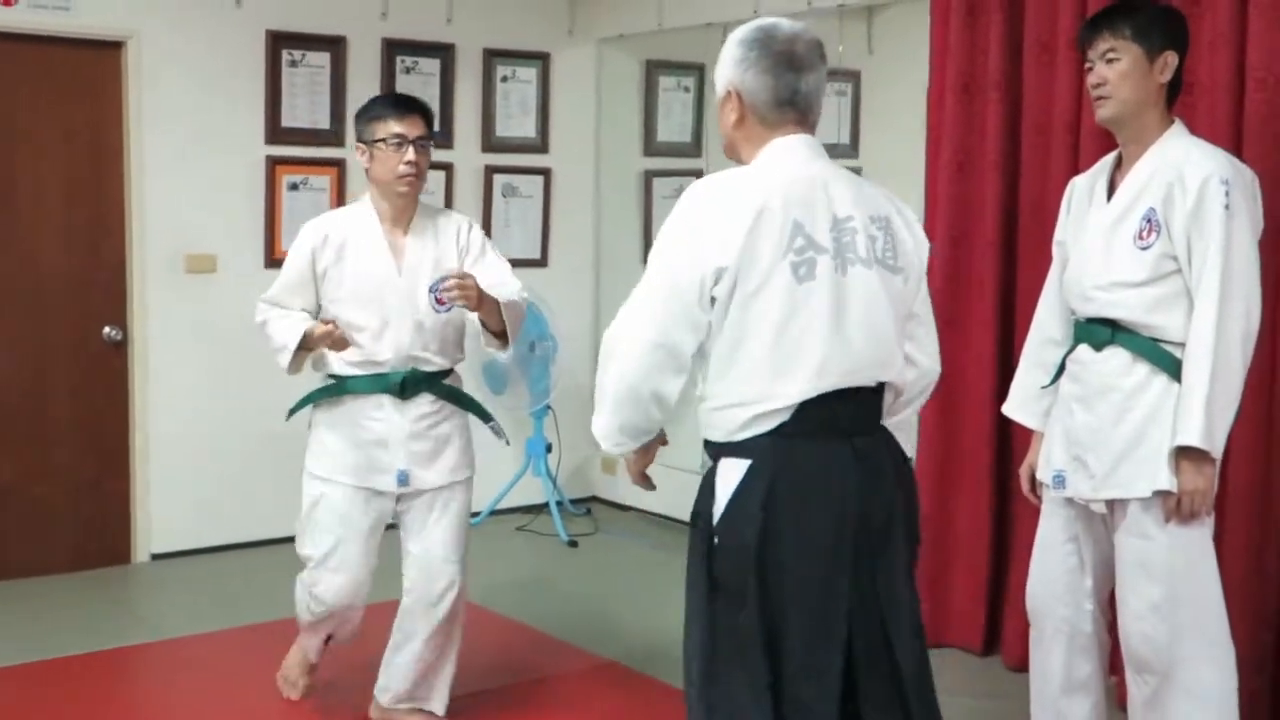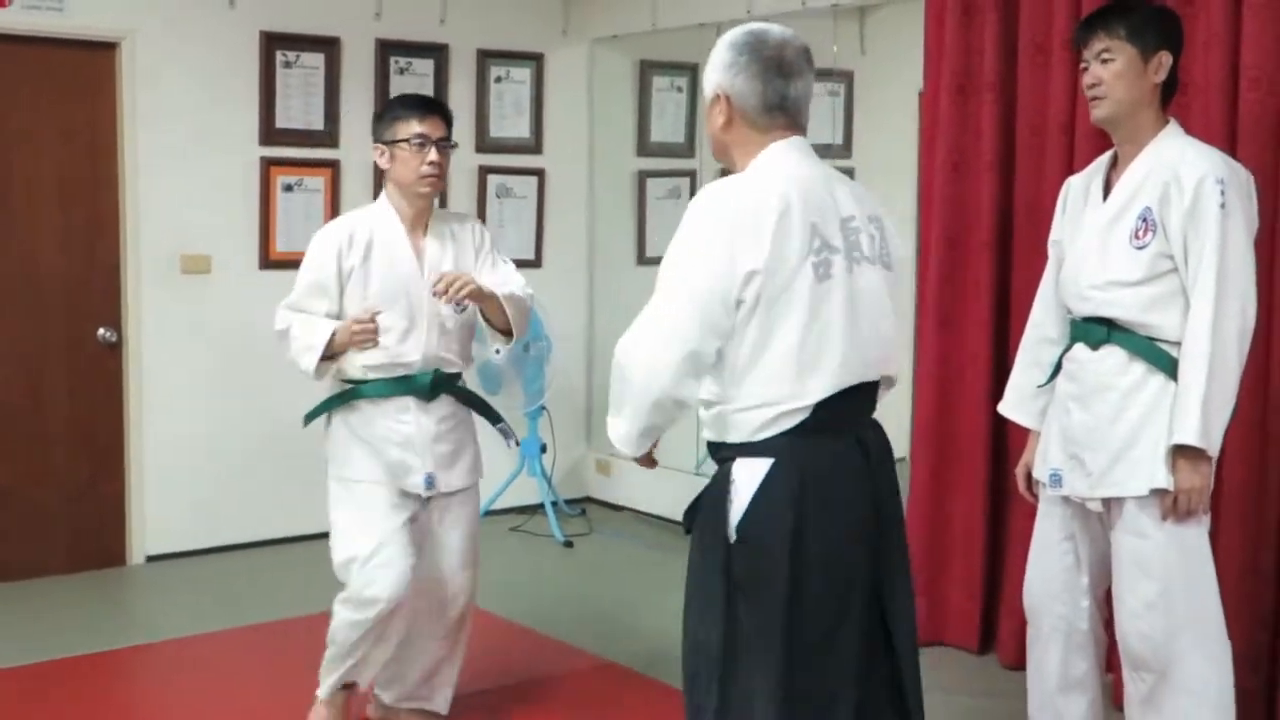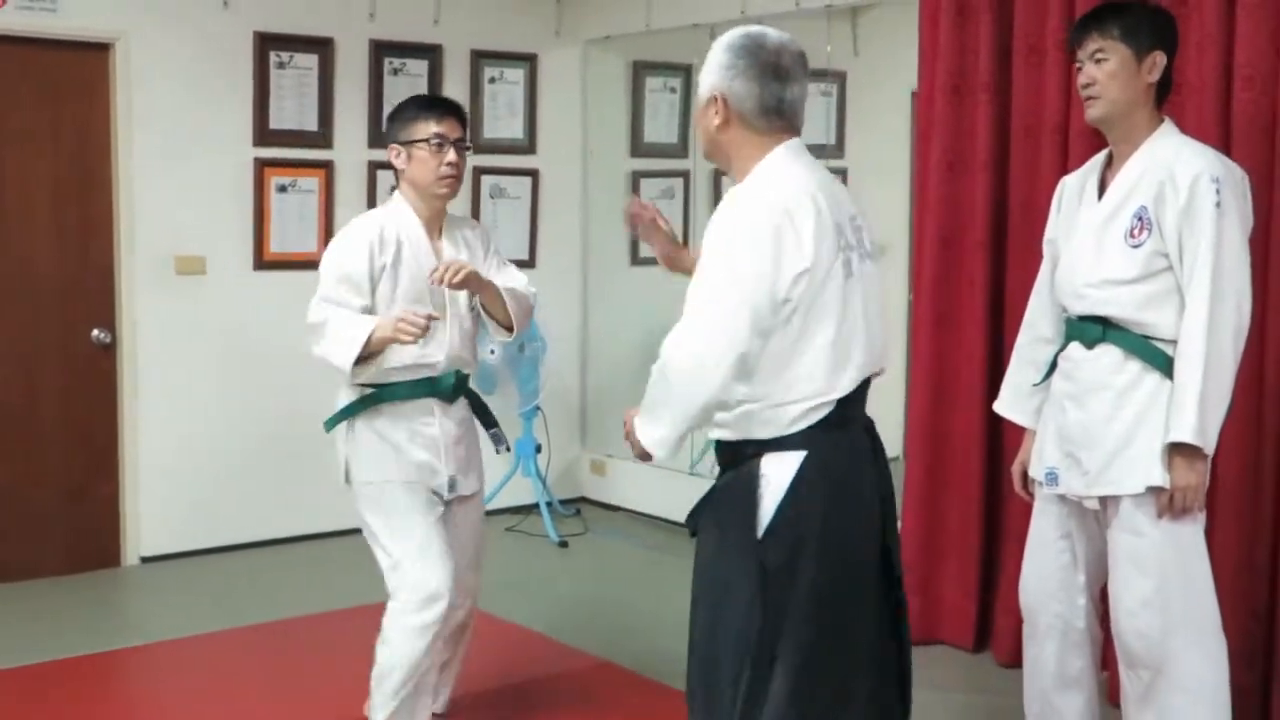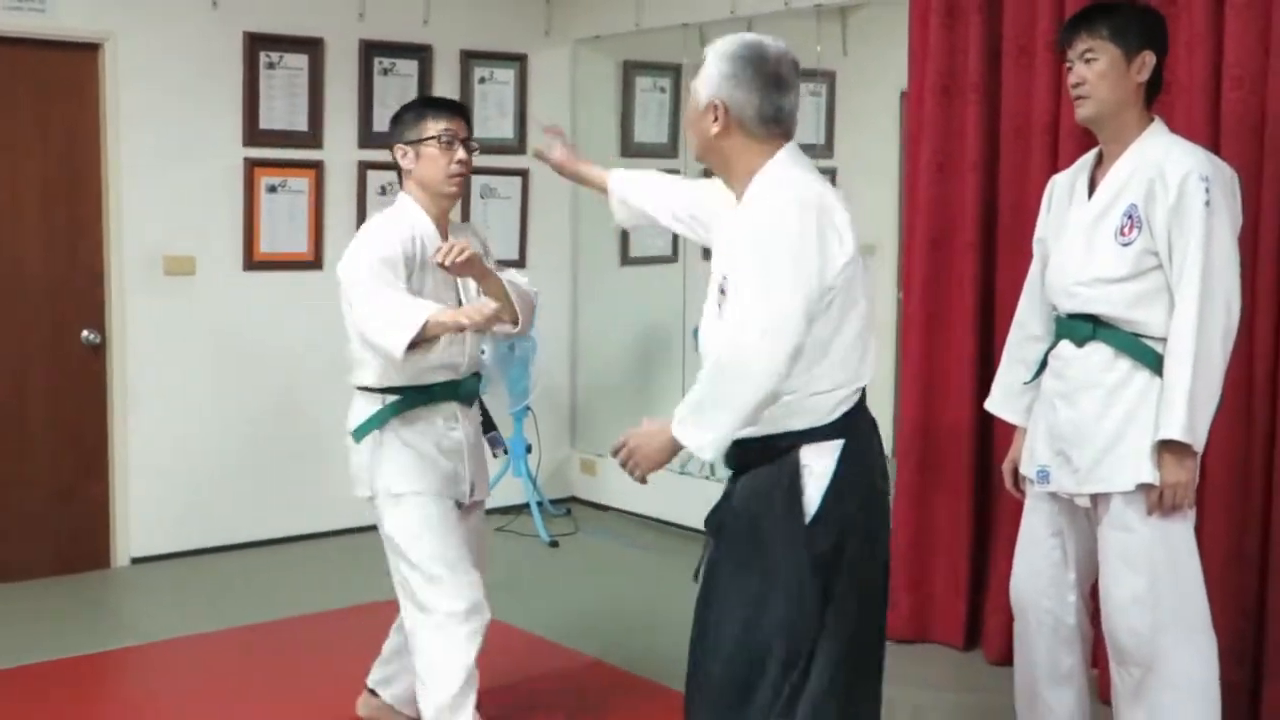
dt=0.1s
person 1, frame 1
left shoulder: (1208, 177)
right shoulder: (1083, 189)
left elbow: (1226, 316)
left wrist: (1198, 447)
right wrist: (1039, 428)
left hip: (1155, 423)
right hip: (1080, 418)
left knee: (1164, 626)
right knee: (1057, 606)
person 1, frame 2
left shoulder: (1204, 177)
right shoulder: (1079, 189)
left elbow: (1222, 315)
left wrist: (1195, 445)
right wrist: (1034, 427)
left hip: (1153, 419)
right hip: (1075, 417)
left knee: (1162, 623)
right knee: (1053, 605)
person 1, frame 3
left shoulder: (1199, 175)
right shoulder: (1074, 187)
left elbow: (1217, 312)
left wrist: (1191, 443)
right wrist: (1030, 426)
left hip: (1146, 419)
right hip: (1072, 414)
left knee: (1158, 621)
right knee: (1050, 603)
person 1, frame 4
left shoulder: (1188, 175)
right shoulder: (1064, 187)
left elbow: (1207, 312)
left wrist: (1181, 441)
right wrist: (1020, 423)
left hip: (1137, 415)
right hip: (1062, 412)
left knee: (1150, 617)
right knee: (1040, 600)
person 2, frame 1
left shoulder: (720, 204)
right shoulder: (887, 212)
left elbow: (644, 349)
right elbow: (918, 363)
left wrist: (635, 437)
left hip: (769, 487)
right hip: (870, 474)
person 2, frame 2
left shoulder: (733, 204)
right shoulder: (859, 206)
left elbow: (661, 354)
left wrist: (632, 428)
left hip: (778, 486)
right hip: (856, 467)
person 2, frame 3
left shoulder: (757, 208)
right shoulder: (824, 197)
left elbow: (705, 356)
left wrist: (652, 426)
right wrist: (684, 258)
left hip: (790, 480)
right hip: (846, 460)
person 2, frame 4
left shoulder: (786, 209)
right shoulder: (760, 195)
left elbow: (749, 360)
right elbow: (683, 200)
left wrist: (672, 436)
right wrist: (581, 168)
left hip: (805, 474)
right hip: (806, 469)
person 3, frame 1
left shoulder: (458, 232)
right shoulder: (325, 237)
left elbow: (510, 312)
right elbow: (275, 313)
left wrist: (483, 302)
right wrist: (312, 336)
left hip: (435, 423)
right hip: (352, 424)
left knee: (438, 579)
right knee: (334, 574)
right ankle: (316, 632)
person 3, frame 2
left shoulder: (467, 234)
right shoulder: (344, 237)
left elbow: (517, 314)
right elbow: (296, 321)
left wrist: (480, 292)
right wrist: (345, 335)
left hip: (447, 422)
right hip: (369, 425)
left knee: (449, 585)
right knee: (382, 582)
person 3, frame 3
left shoulder: (470, 237)
right shoulder: (366, 236)
left elbow: (518, 313)
right elbow: (328, 325)
left wrist: (481, 285)
right wrist: (385, 331)
left hip: (453, 425)
right hip: (386, 430)
left knee: (456, 589)
right knee: (425, 590)
person 3, frame 4
left shoulder: (456, 238)
right shoulder: (385, 234)
left elbow: (516, 317)
right elbow: (377, 317)
left wrist: (483, 271)
right wrist: (453, 316)
left hip: (452, 428)
right hip: (396, 436)
left knee: (435, 593)
right knee: (452, 603)
